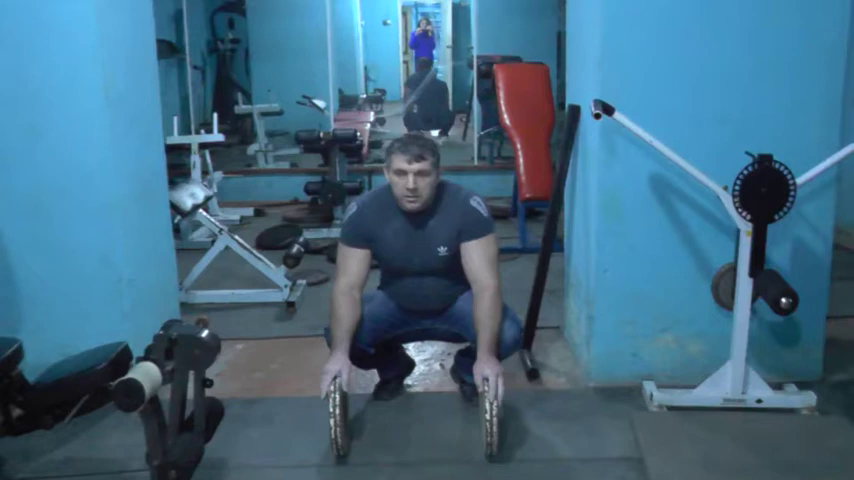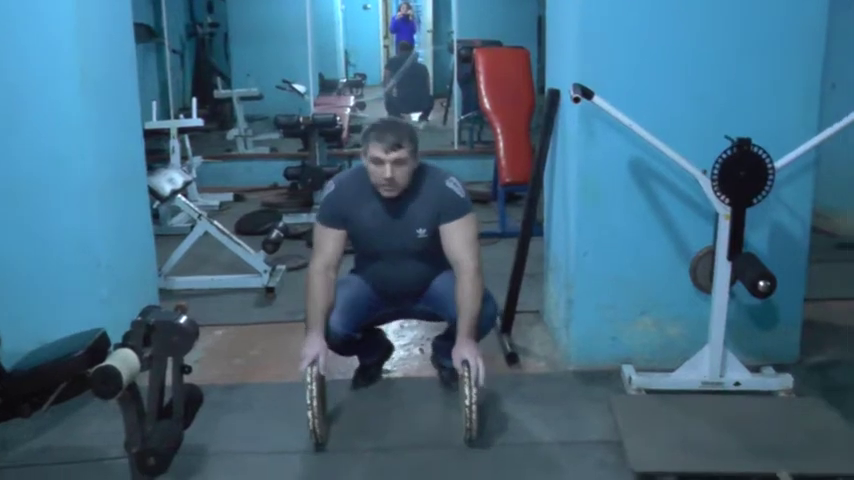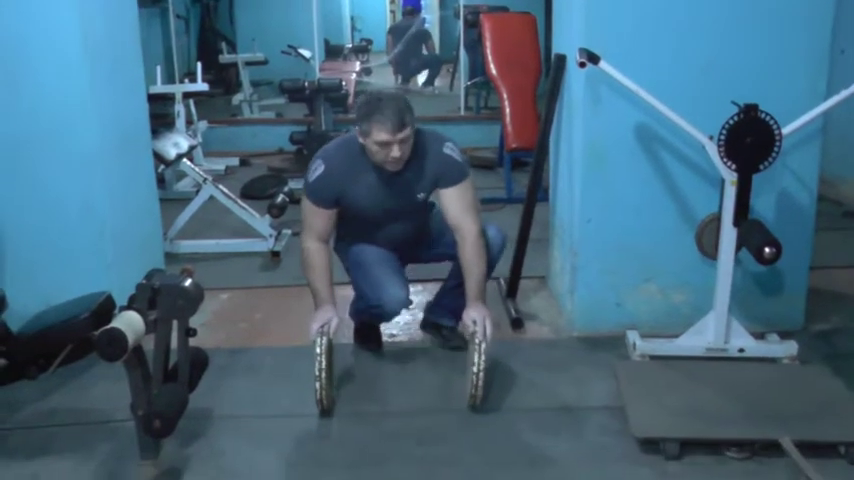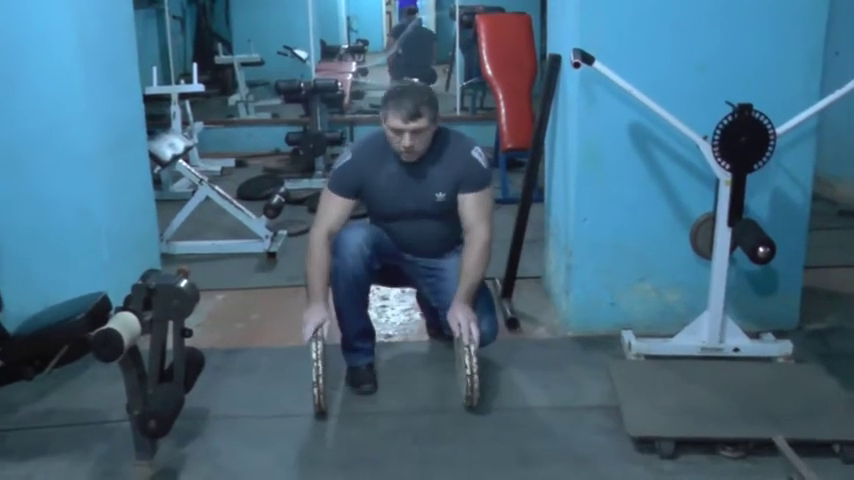
dt=1s
person 1, frame 1
left shoulder: (468, 208)
right shoulder: (363, 212)
left elbow: (486, 284)
right elbow: (347, 287)
left wrist: (485, 355)
right wrist: (339, 352)
left hip: (456, 302)
right hip: (396, 305)
left knee: (508, 335)
right knee: (341, 337)
left ankle: (466, 369)
right ankle: (393, 368)
person 1, frame 2
left shoulder: (445, 189)
right shoulder: (340, 192)
left elbow: (467, 265)
right elbow: (324, 266)
left wrist: (465, 339)
right wrist: (314, 334)
left hip: (432, 283)
right hip: (370, 285)
left knee: (482, 311)
right knee: (331, 326)
left ankle: (446, 354)
right ankle: (373, 353)
person 1, frame 3
left shoulder: (440, 152)
right shoulder: (330, 165)
left elbow: (467, 227)
right elbow: (315, 240)
left wrist: (475, 301)
right wrist: (325, 305)
left hip: (422, 231)
right hip: (364, 244)
left knee: (492, 240)
right knee: (392, 299)
left ankle: (440, 317)
right ankle: (364, 318)
person 1, frame 4
left shoulder: (466, 156)
right shoulder: (358, 158)
left elbow: (479, 233)
right elbow: (322, 233)
left wrist: (461, 302)
right wrist: (316, 303)
left hip: (443, 257)
right hip: (388, 255)
left knee: (480, 330)
right knee: (350, 242)
left ankle: (433, 304)
right ankle: (358, 356)
